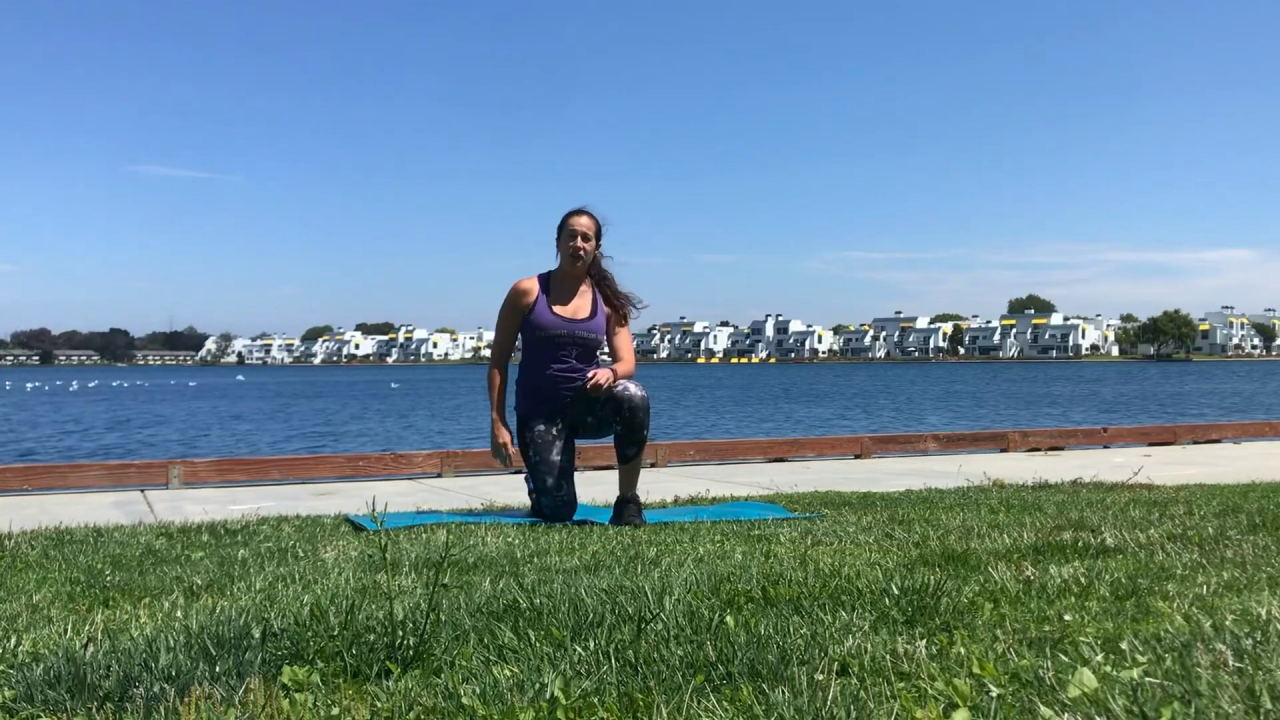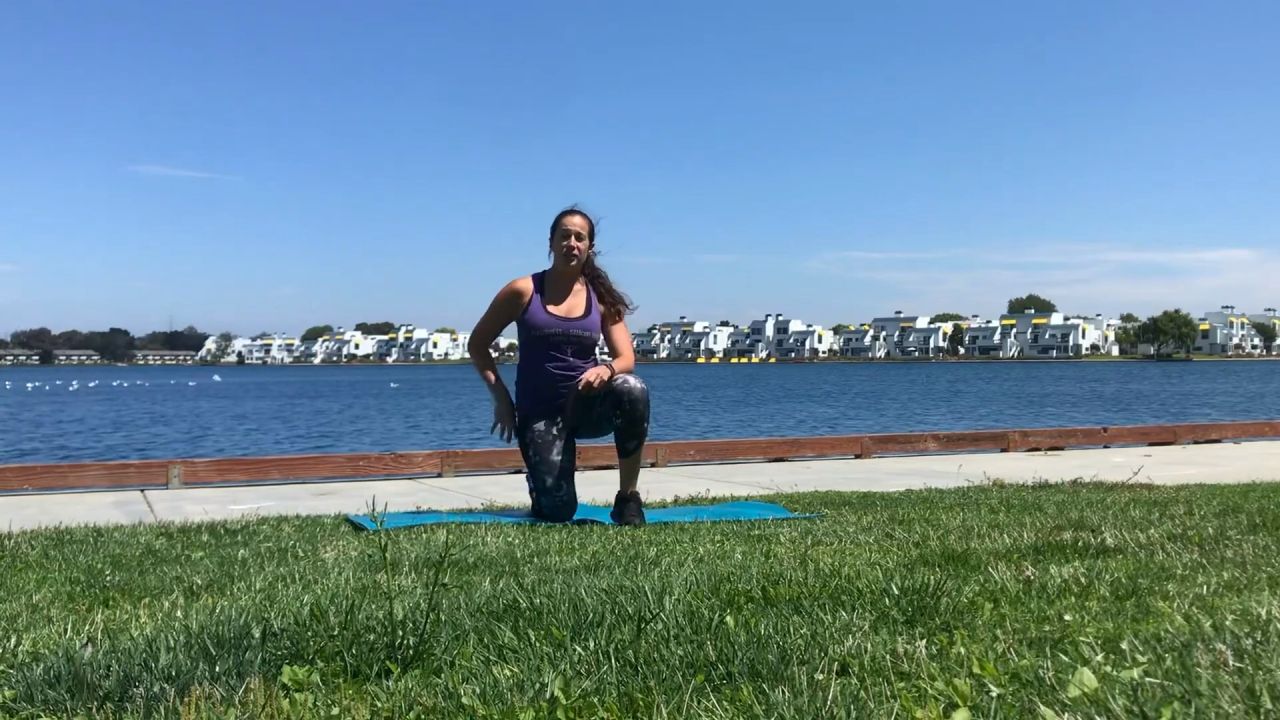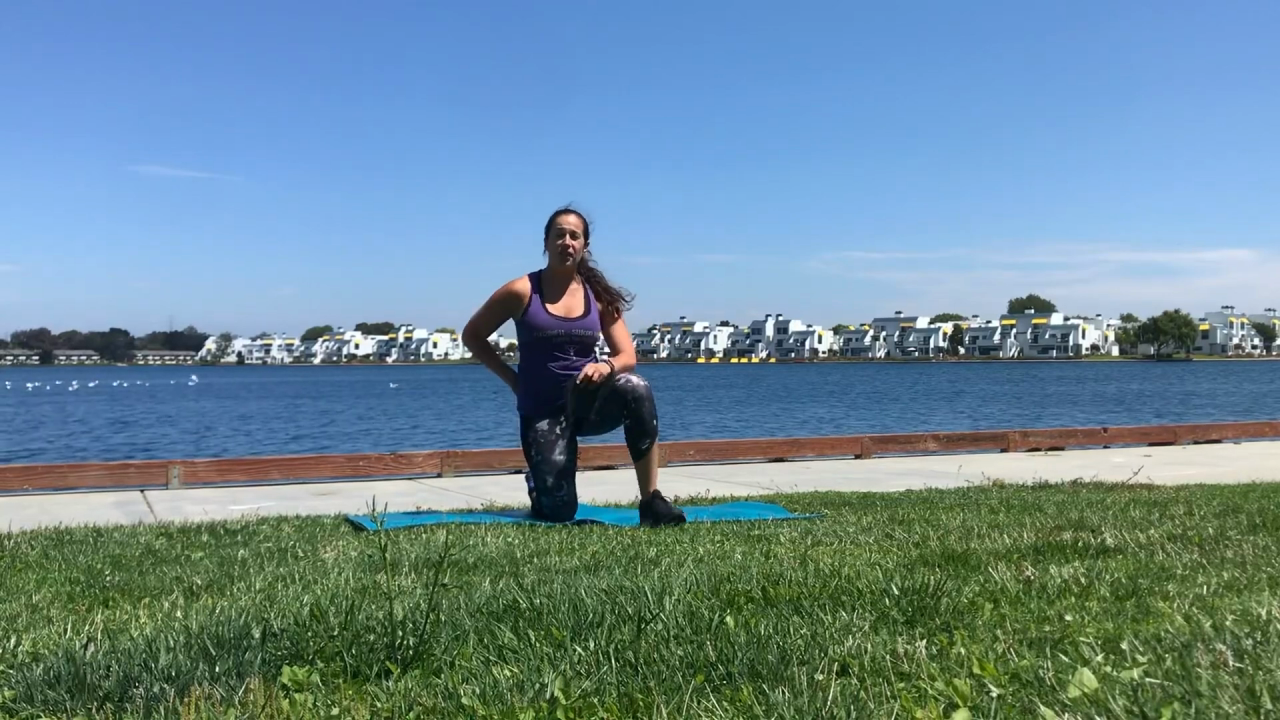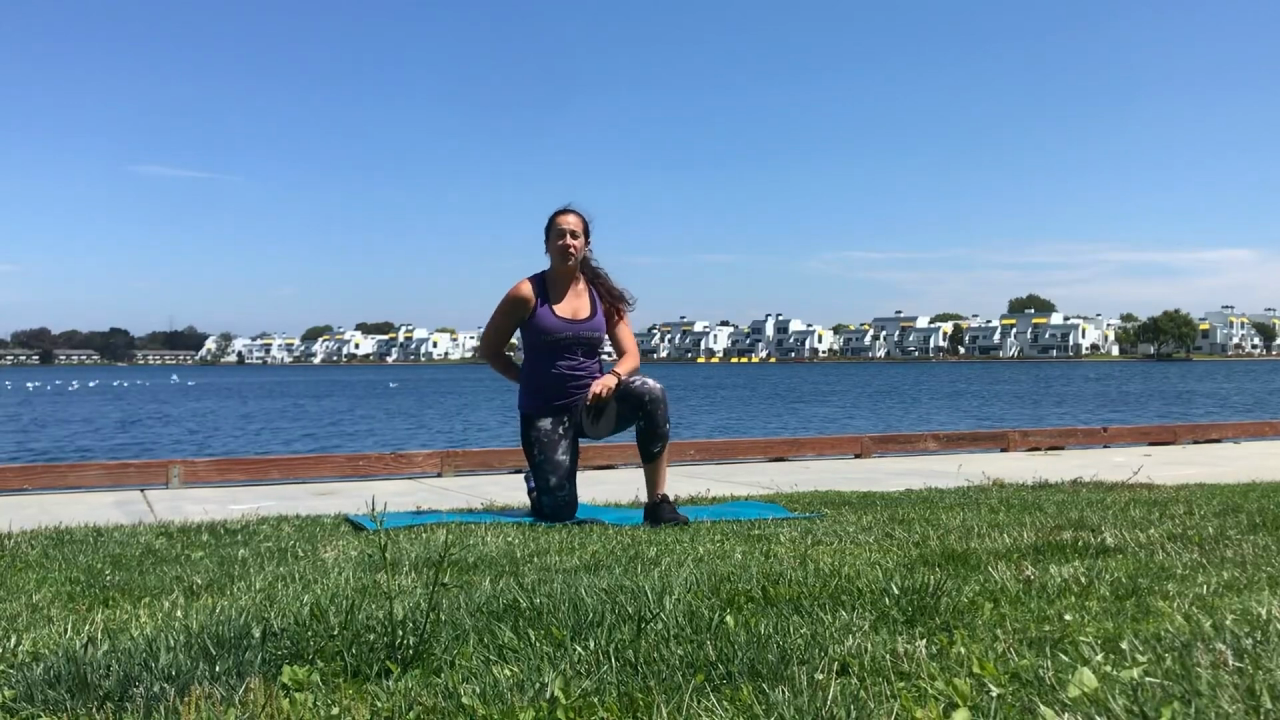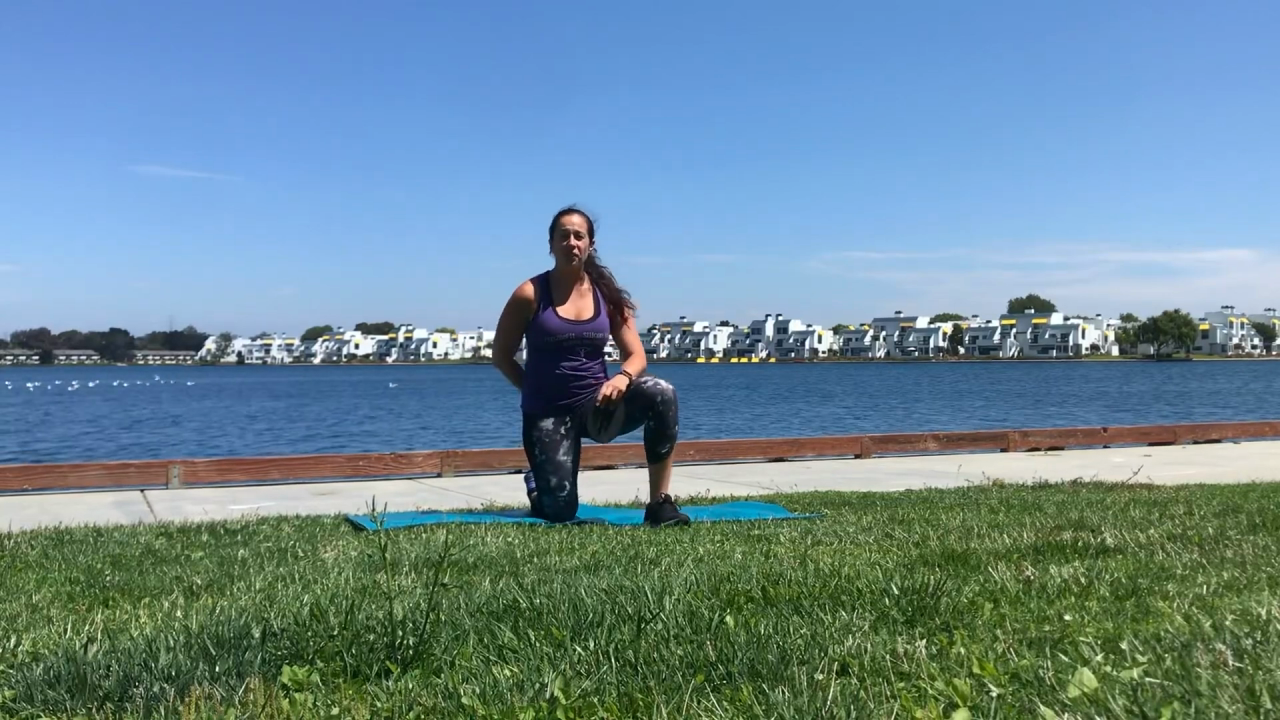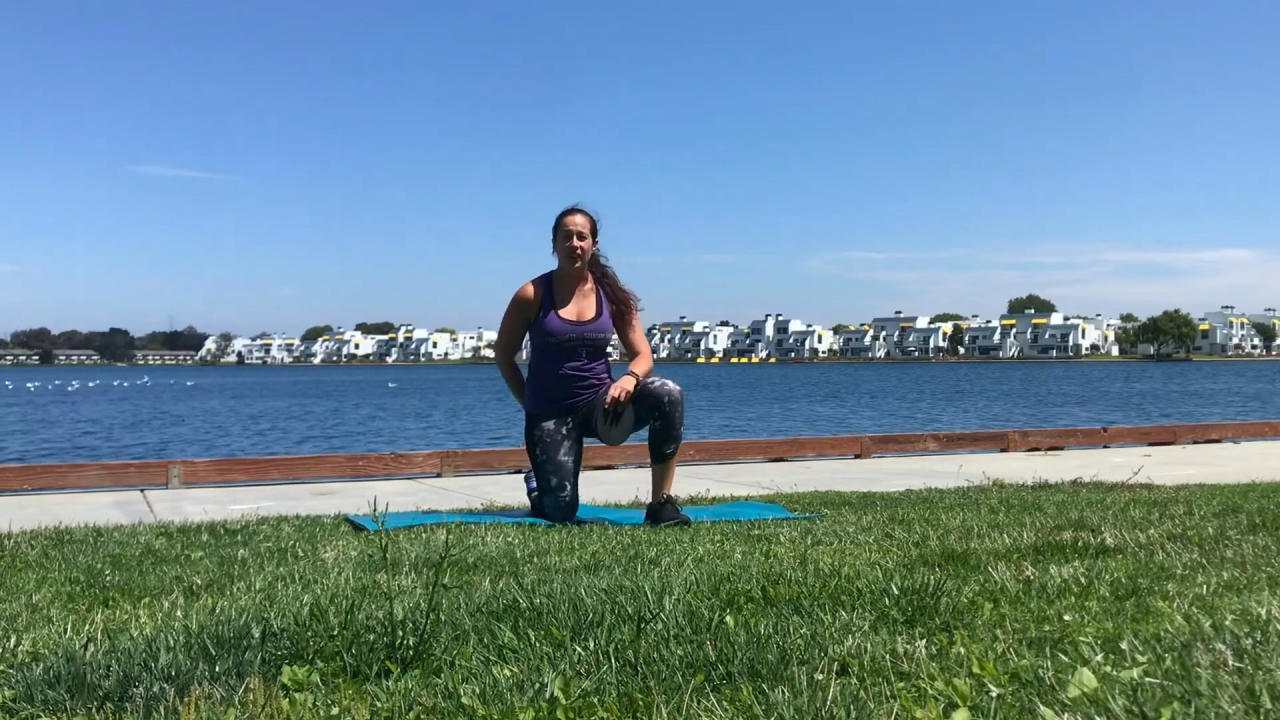
dt=0.2s
person 1, frame 1
left shoulder: (608, 300)
right shoulder: (527, 292)
left elbow: (627, 362)
right elbow: (498, 360)
left wrist: (609, 373)
right wrist: (498, 422)
left hip: (589, 406)
right hip: (540, 413)
left knee: (633, 396)
right knee: (559, 511)
left ankle: (628, 501)
right ankle: (537, 486)
person 1, frame 2
left shoulder: (603, 298)
right shoulder: (522, 291)
left elbow: (627, 359)
right elbow: (478, 344)
left wrist: (606, 370)
right wrist: (500, 396)
left hip: (588, 404)
right hip: (540, 412)
left knee: (632, 389)
right knee: (558, 511)
left ankle: (628, 499)
right ankle: (539, 485)
person 1, frame 3
left shoulder: (600, 295)
right shoulder: (522, 291)
left elbow: (627, 356)
right elbow: (472, 335)
left wrist: (608, 366)
right wrist: (512, 379)
left hip: (592, 402)
right hip: (542, 411)
left knee: (635, 388)
right knee: (558, 512)
left ankle: (652, 500)
right ankle: (539, 485)
person 1, frame 4
left shoulder: (603, 295)
right shoulder: (527, 294)
left elbow: (631, 355)
right elbow: (489, 348)
left wrist: (613, 377)
right wrist: (531, 382)
left hip: (593, 403)
right hip: (545, 412)
left knee: (649, 392)
right knee: (559, 511)
left ankle: (657, 503)
right ankle: (537, 484)
person 1, frame 5
left shoulder: (608, 295)
right shoulder: (530, 295)
left elbow: (637, 355)
right elbow: (502, 356)
left wrist: (623, 377)
right wrist: (539, 391)
left hip: (596, 403)
right hip: (548, 412)
left knee: (660, 393)
right knee: (560, 512)
left ankle: (660, 503)
right ankle: (537, 485)
person 1, frame 6
left shoulder: (612, 295)
right shoulder: (532, 295)
left elbow: (643, 355)
right elbow: (503, 355)
left wrist: (629, 378)
right wrist: (531, 404)
left hip: (599, 402)
right hip: (551, 413)
left knee: (667, 394)
right knee: (560, 511)
left ankle: (661, 503)
right ankle: (537, 486)
